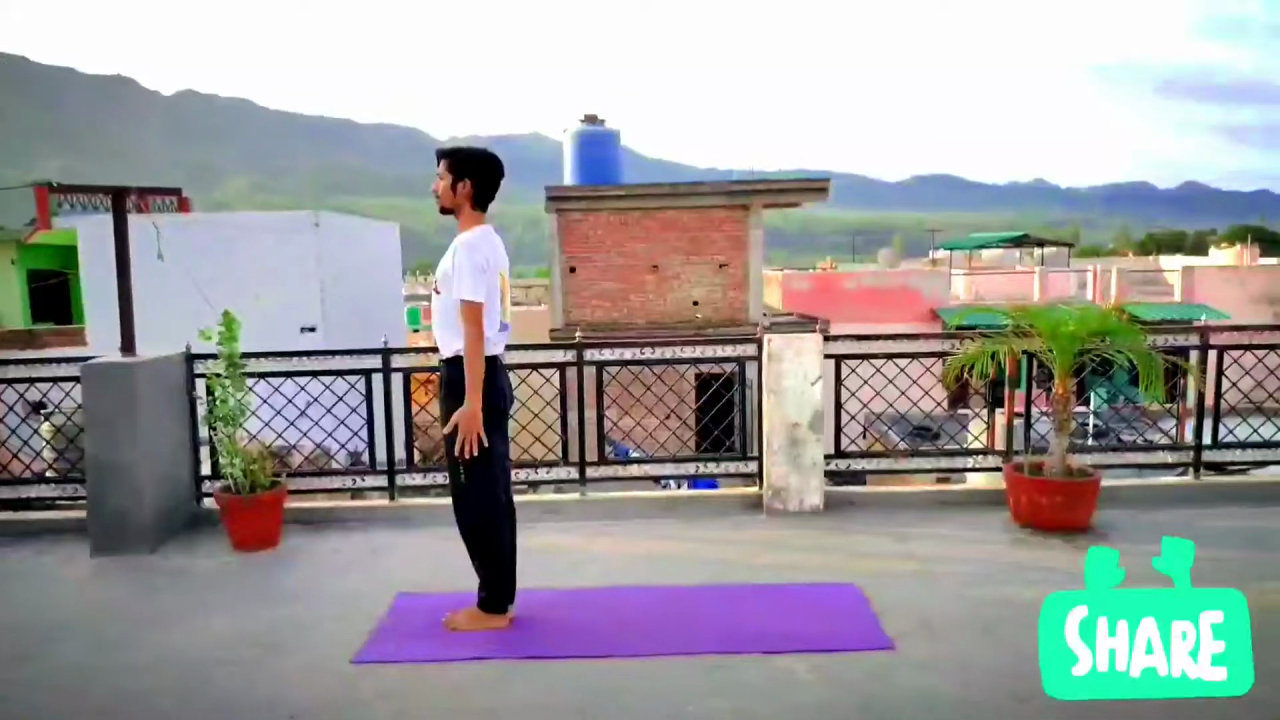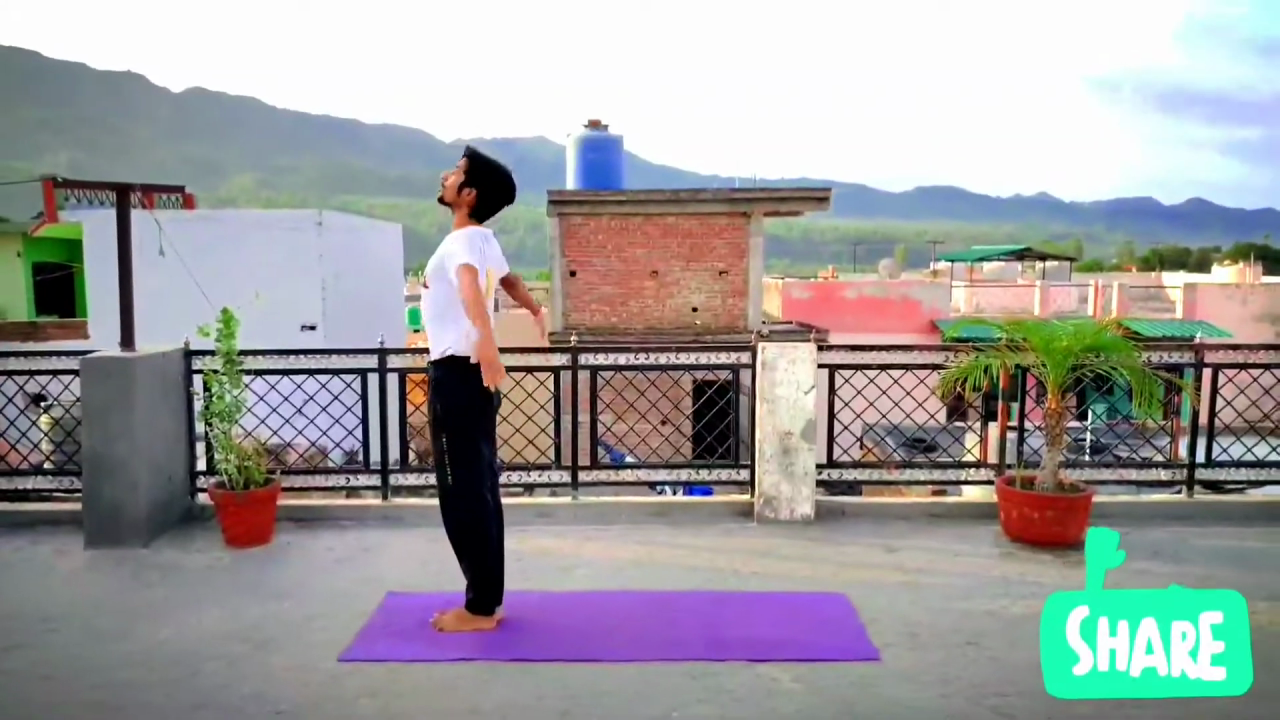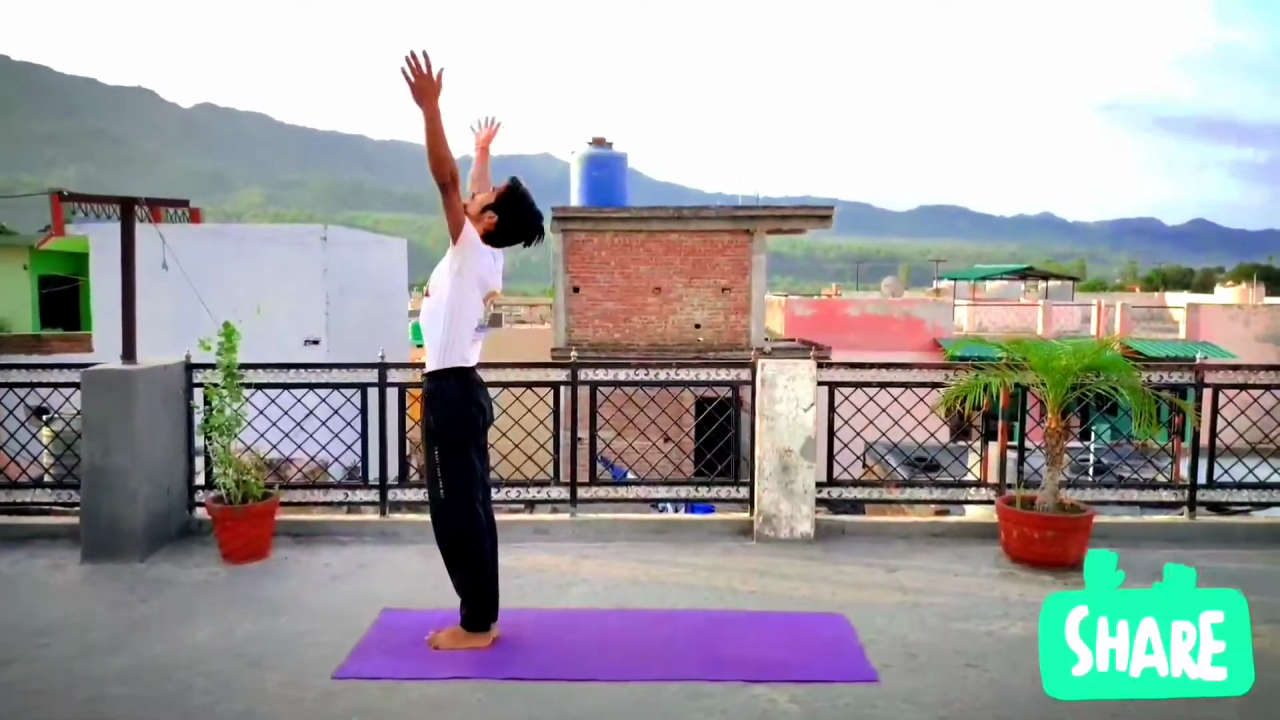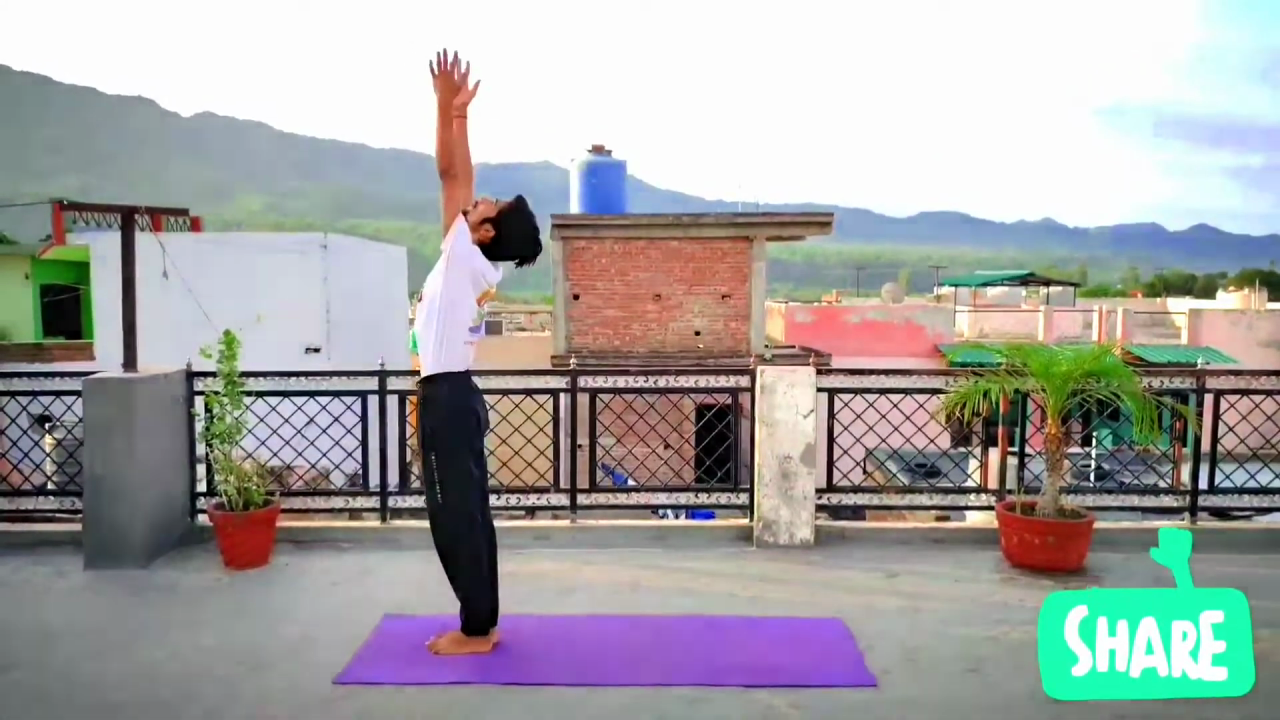
dt=0.3s
person 1, frame 1
left shoulder: (469, 246)
right shoulder: (487, 240)
left elbow: (474, 329)
left wrist: (470, 402)
left hip: (469, 377)
right hip: (483, 378)
left knee: (477, 496)
right knee: (489, 493)
left ankle: (492, 607)
right ankle: (497, 597)
person 1, frame 2
left shoulder: (462, 240)
right shoulder: (484, 240)
left elbow: (473, 291)
right elbow: (511, 282)
left wrist: (484, 337)
right wrist: (535, 309)
left hip: (457, 377)
right hip: (464, 374)
left knee: (465, 497)
right knee: (476, 494)
left ankle: (480, 608)
right ankle: (485, 598)
person 1, frame 3
left shoulder: (472, 253)
right shoulder: (484, 255)
left elbow: (448, 184)
right elbow: (463, 193)
left wrist: (430, 109)
right wrist: (483, 151)
left hip: (450, 393)
right hip: (462, 389)
left knee: (457, 511)
right knee: (470, 509)
left ankle: (475, 626)
right ankle: (481, 615)
person 1, frame 4
left shoulder: (464, 256)
right shoulder: (481, 263)
left elbow: (449, 175)
right elbow: (461, 178)
left wrist: (445, 99)
right wrist: (458, 113)
left hip: (444, 398)
right hip: (456, 396)
left knee: (455, 518)
right knee: (468, 515)
left ankle: (475, 631)
right ankle: (481, 621)
